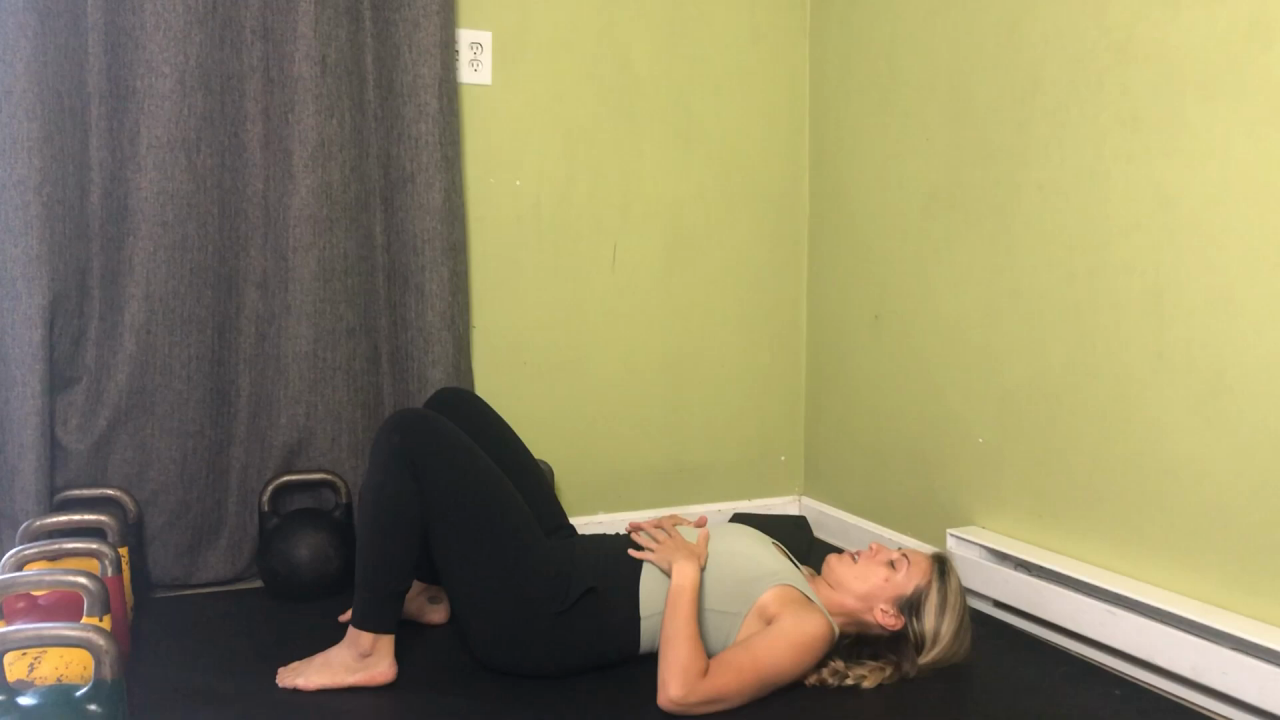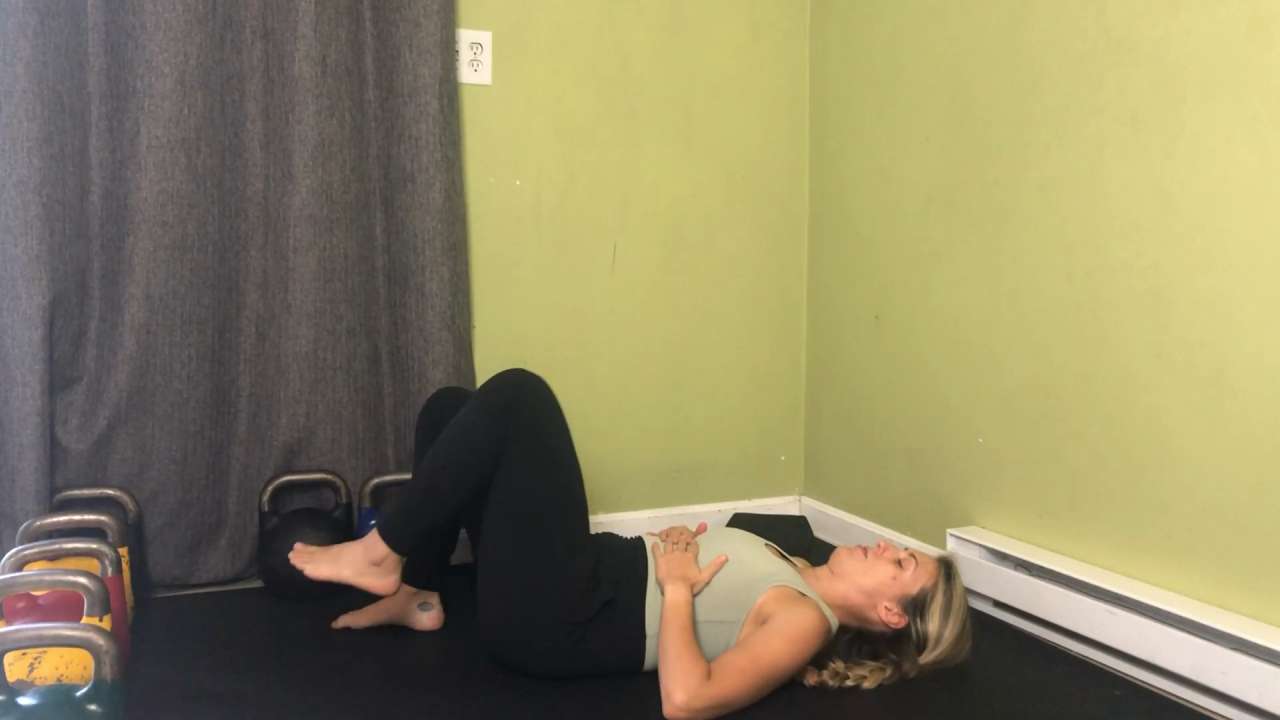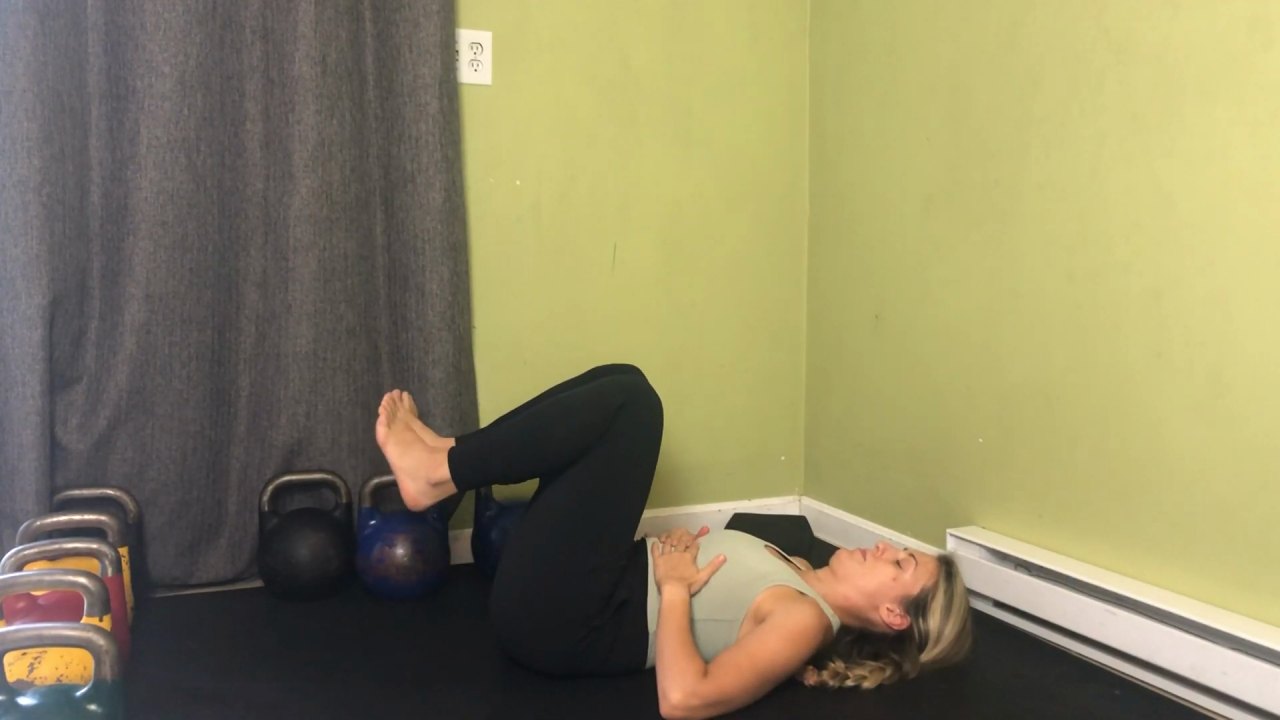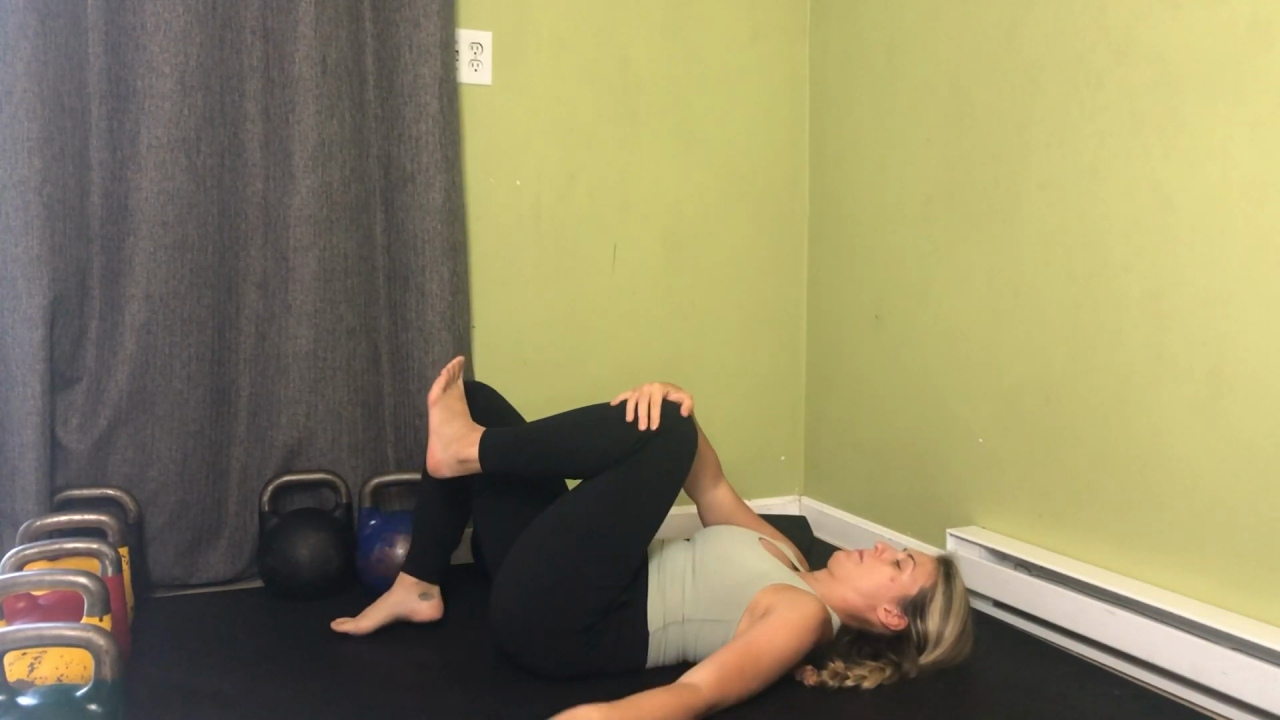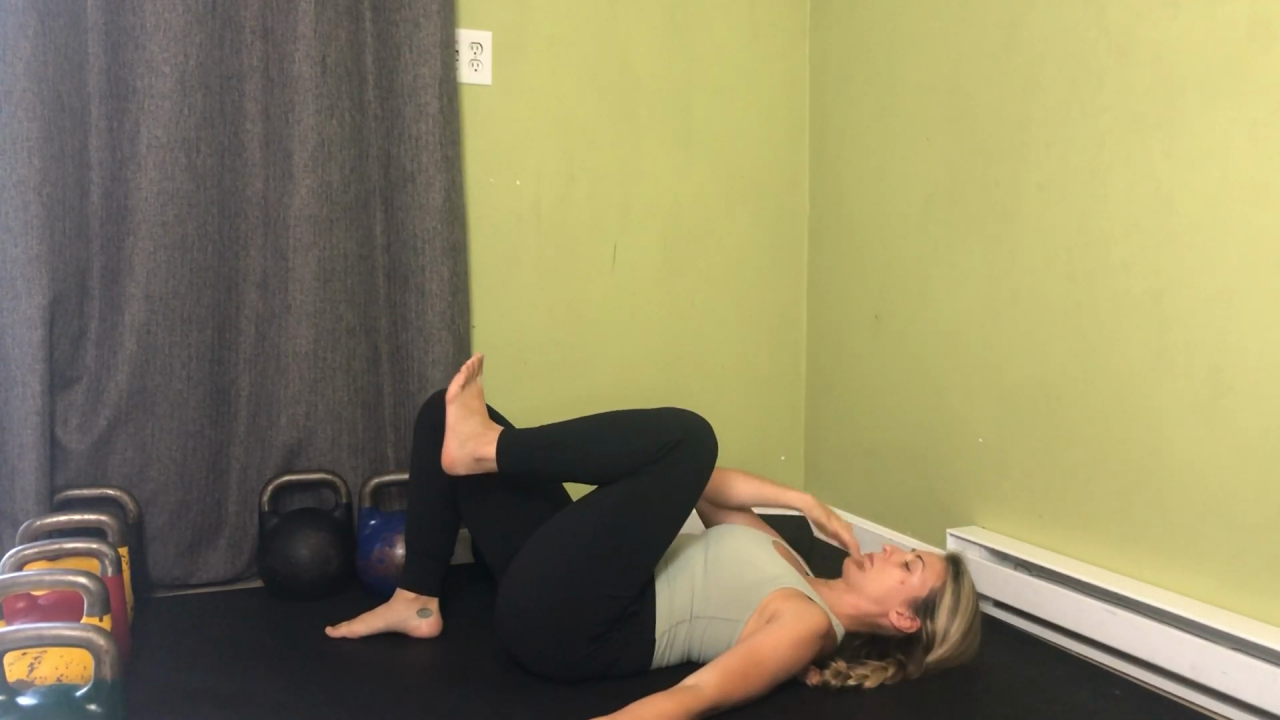
dt=1s
person 1, frame 1
left shoulder: (808, 629)
right shoulder: (798, 582)
left wrist: (684, 569)
right wrist: (675, 534)
left hip: (538, 617)
right hip: (567, 565)
left knee: (409, 437)
right knee: (452, 406)
left ankle: (367, 651)
right ankle: (426, 591)
person 1, frame 2
left shoulder: (805, 623)
right shoulder: (796, 578)
left wrist: (675, 587)
right wrist: (677, 547)
left hip: (549, 620)
right hip: (603, 570)
left knee: (517, 395)
right knee: (451, 408)
left ankle: (382, 555)
right ankle: (415, 597)
person 1, frame 3
left shoulder: (805, 620)
right shoulder: (797, 577)
left wrist: (674, 587)
right wrist: (677, 553)
left hip: (556, 618)
right hip: (561, 595)
left knee: (630, 403)
right knee: (623, 384)
left ankle: (439, 474)
right ankle: (452, 456)
person 1, frame 4
left shoulder: (802, 617)
right shoulder: (785, 558)
right elbow: (709, 487)
right wrist: (673, 402)
left hip: (553, 619)
right hip: (553, 583)
left knee: (665, 435)
right knee: (472, 398)
left ankle: (467, 451)
right ankle: (418, 588)
person 1, frame 5
left shoulder: (809, 625)
right shoulder: (791, 569)
right elbow: (704, 494)
right wrist: (803, 500)
left hip: (561, 619)
right hip: (555, 581)
left knee: (686, 435)
right knee: (443, 413)
left ankle: (485, 448)
right ankle: (416, 603)
